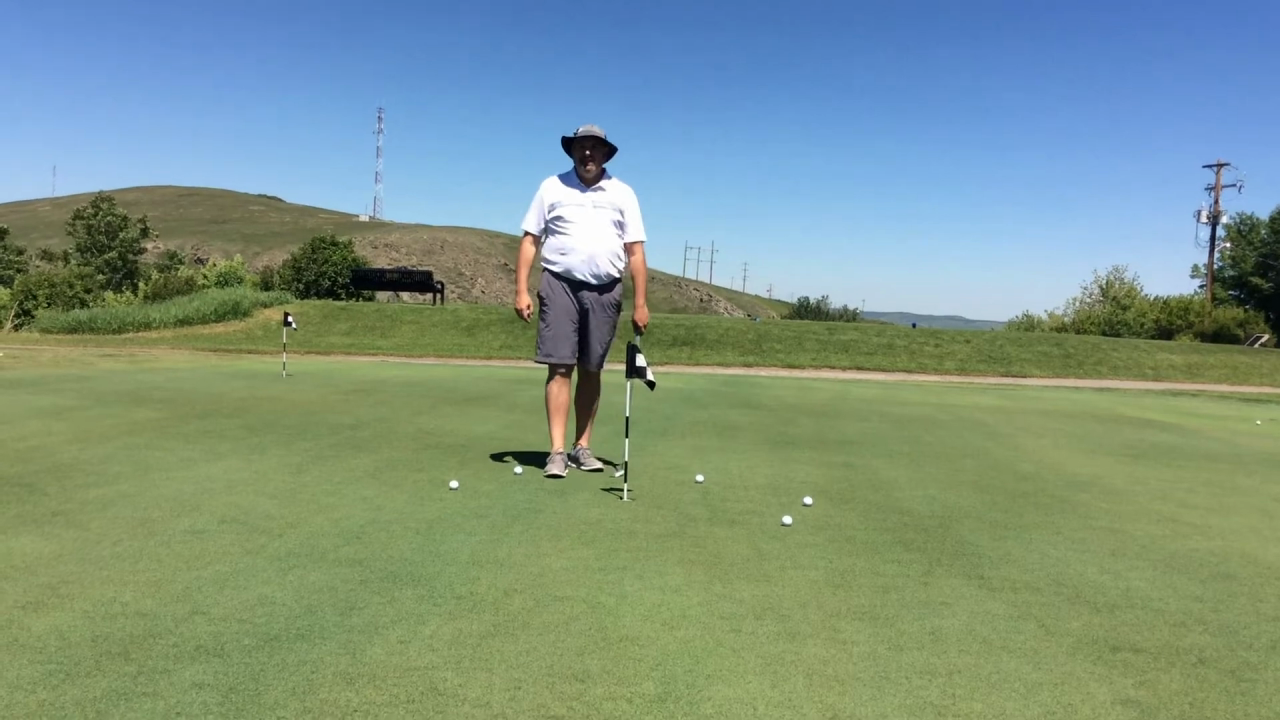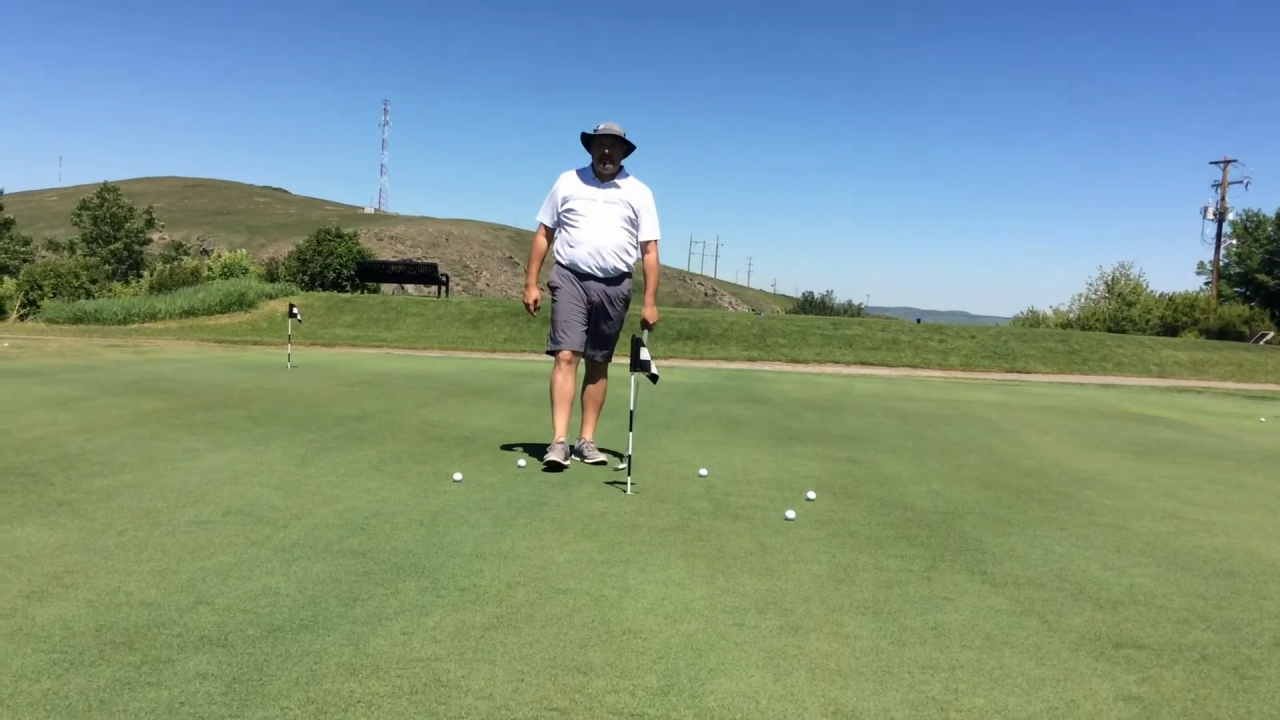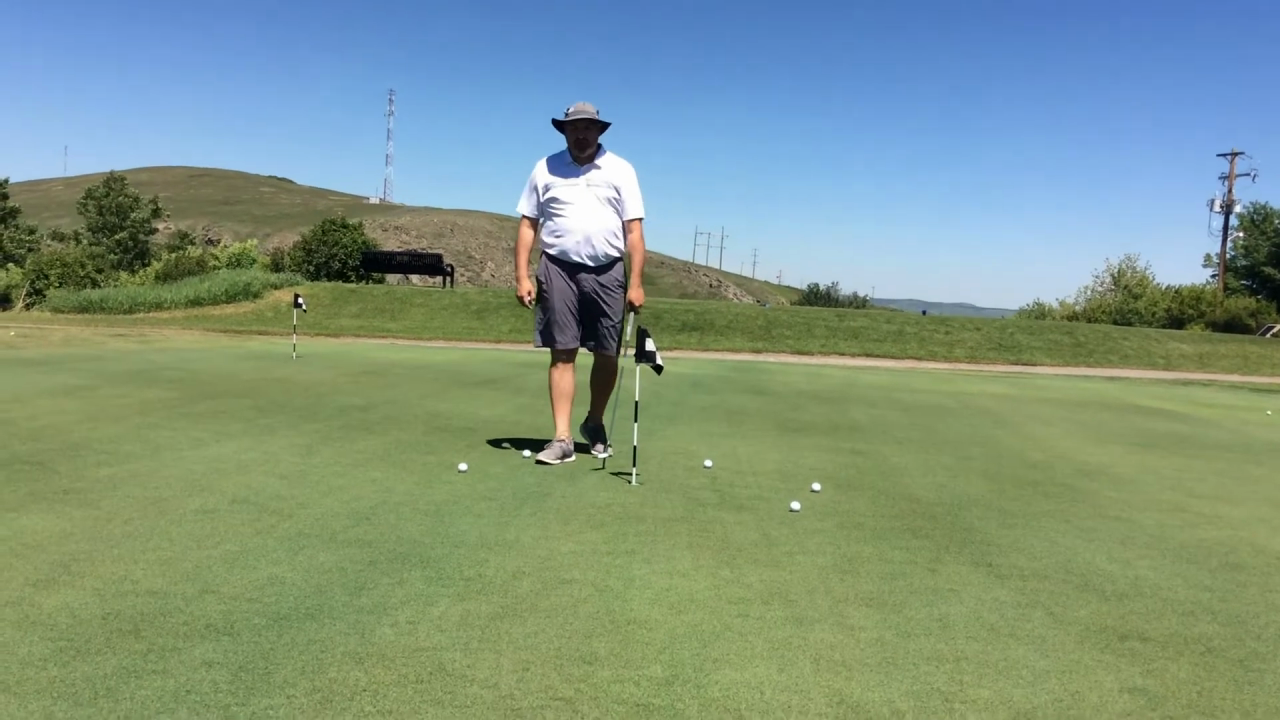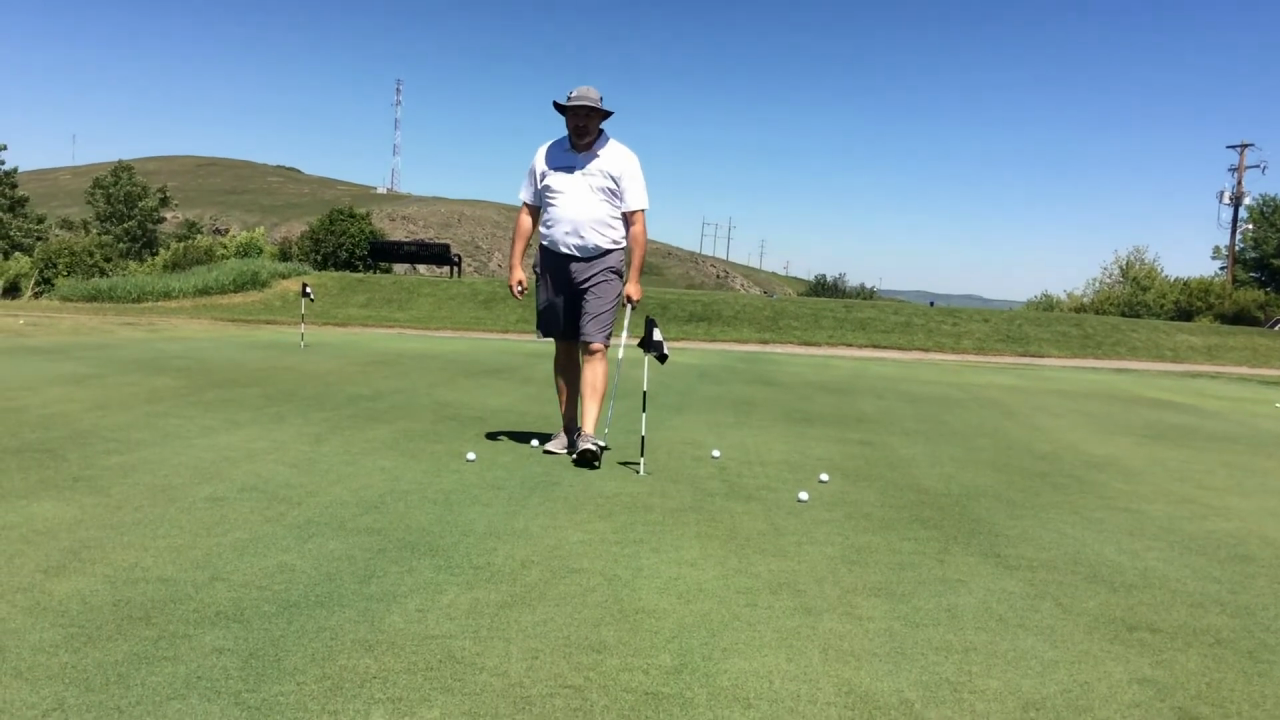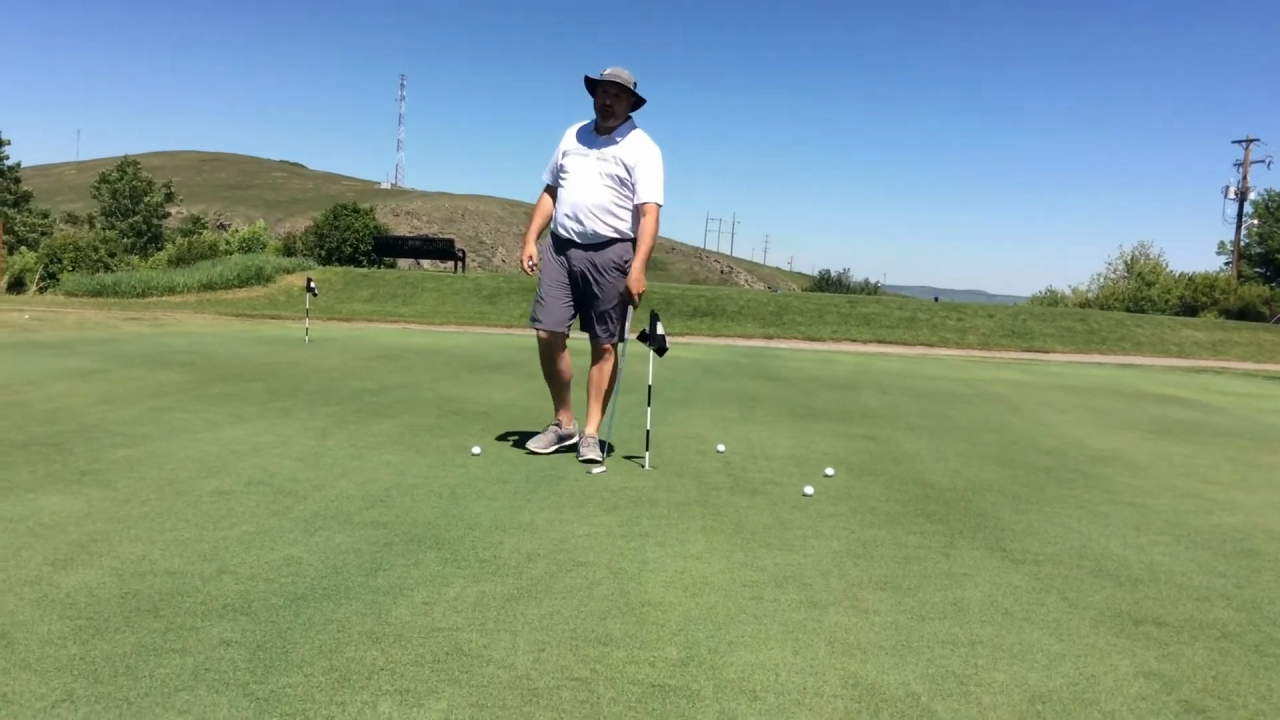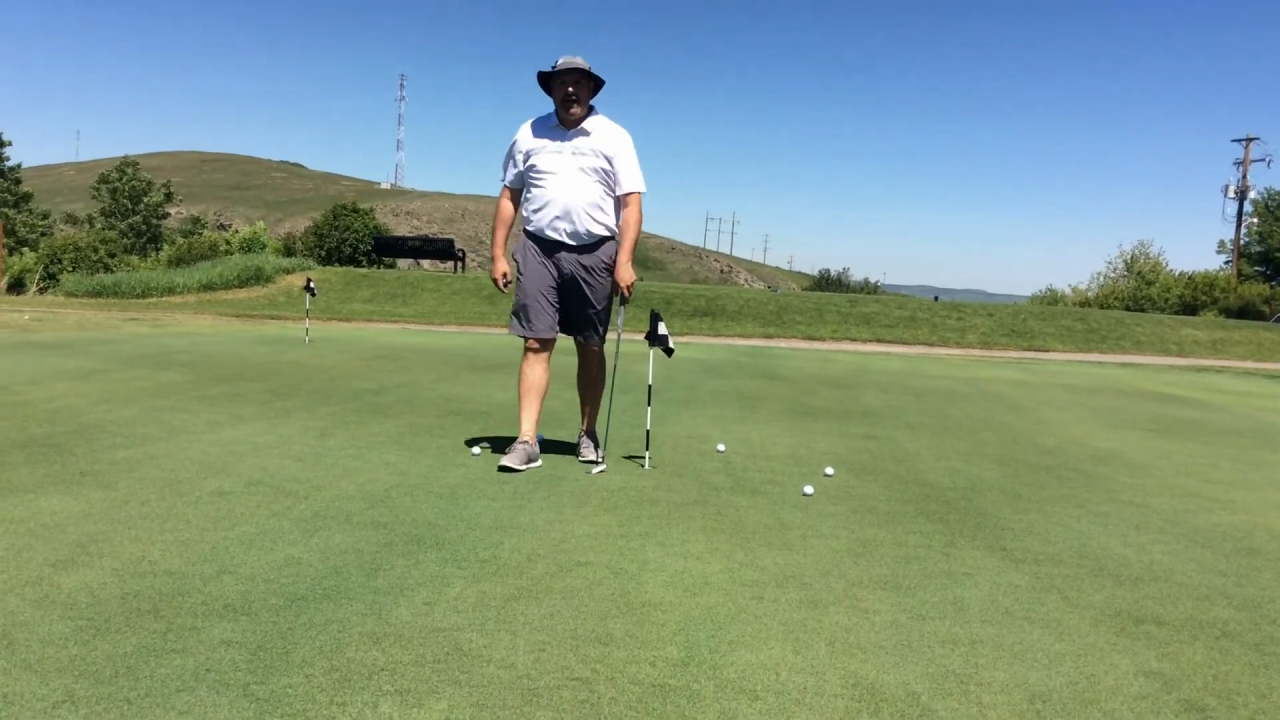
dt=0.7s
person 1, frame 1
left shoulder: (623, 194)
right shoulder: (551, 188)
left elbow: (635, 251)
right elbow: (529, 240)
left wrist: (640, 304)
right wrist: (522, 290)
left hip: (605, 291)
right hip: (561, 286)
left knee: (591, 372)
right knee: (560, 368)
left ankle: (582, 446)
right ankle: (557, 451)
person 1, frame 2
left shoulder: (639, 192)
right shoulder: (568, 183)
left elbow: (649, 250)
right elbow: (543, 234)
left wrist: (650, 302)
right wrist: (531, 283)
left hip: (614, 286)
right hip: (570, 279)
left knee: (598, 364)
right knee: (566, 356)
left ankle: (586, 440)
right ankle: (559, 441)
person 1, frame 3
left shoulder: (621, 170)
right shoulder: (545, 169)
left elbow: (634, 229)
right elbow: (528, 224)
left wrist: (636, 283)
right wrist: (522, 275)
left hip: (607, 273)
right hip: (559, 270)
left knee: (608, 354)
right knee: (562, 354)
left ankle: (595, 421)
right ankle: (562, 439)
person 1, frame 4
left shoulder: (622, 159)
right shoulder: (546, 155)
left elbow: (636, 223)
right elbow: (528, 212)
left wrist: (634, 278)
right wrist: (516, 263)
left hip: (603, 264)
right hip: (555, 261)
left knee: (594, 347)
right knee: (565, 347)
left ankle: (587, 434)
right ankle: (567, 428)
person 1, frame 5
left shoulder: (642, 148)
right shoulder: (572, 136)
left elbow: (649, 212)
right elbow: (550, 193)
left wrist: (638, 269)
right wrist: (530, 240)
left hip: (610, 253)
right hip: (560, 248)
left knee: (604, 345)
right knee: (548, 335)
left ankle: (590, 433)
right ankle: (563, 423)
person 1, frame 6
left shoulder: (614, 136)
right shoulder: (529, 133)
left elbow: (630, 202)
right elbow: (509, 196)
left wrist: (624, 261)
right wrist: (498, 254)
left hip: (594, 253)
right hip: (539, 250)
left knee: (591, 347)
right knee: (536, 344)
left ankle: (588, 433)
right ankle: (527, 441)
